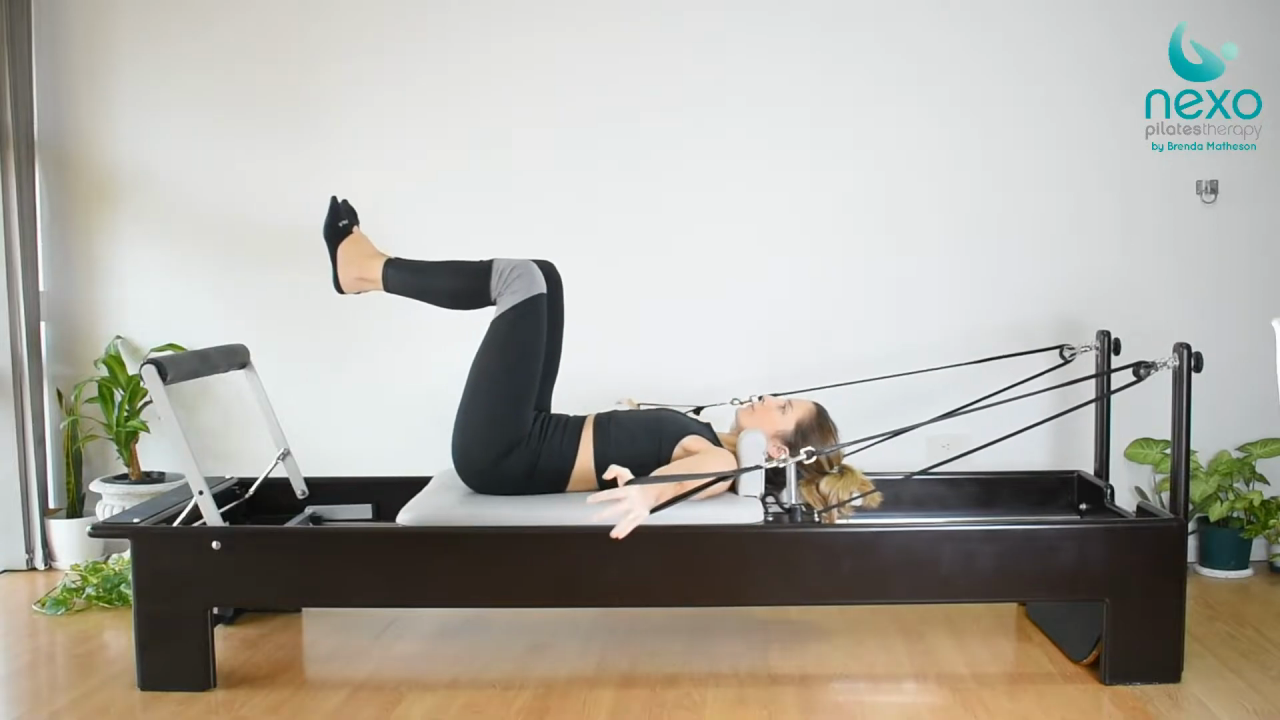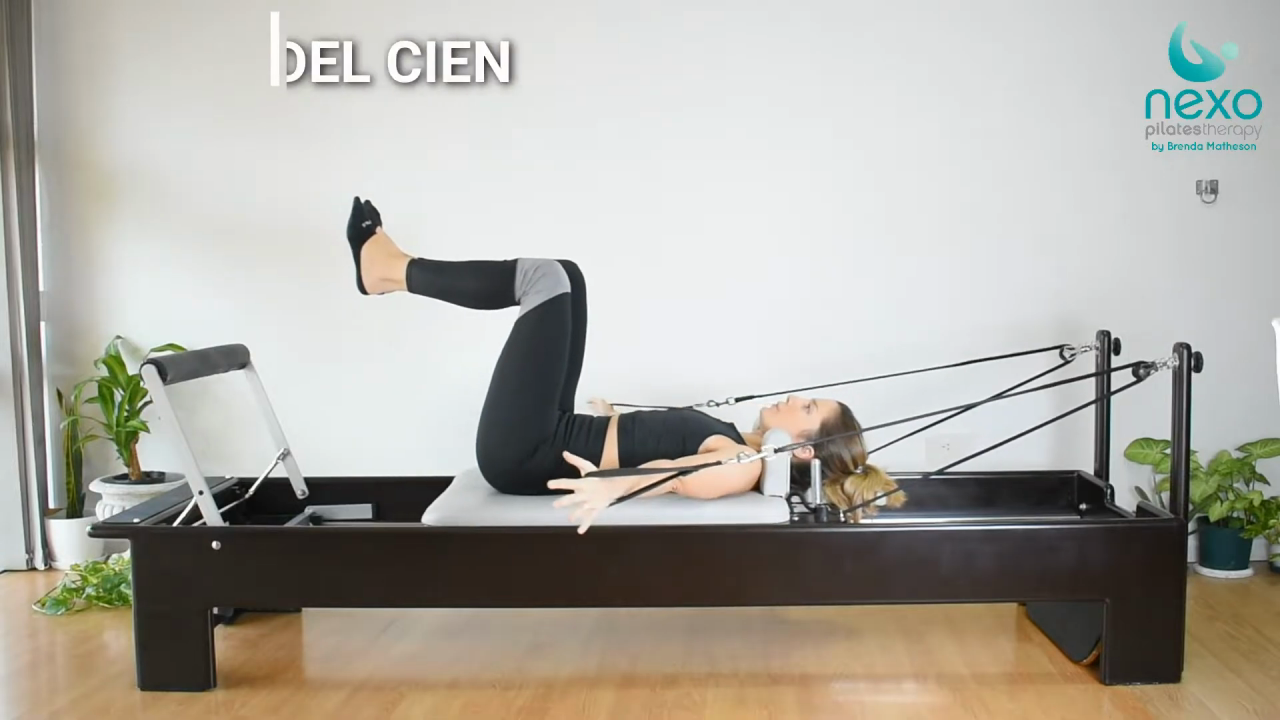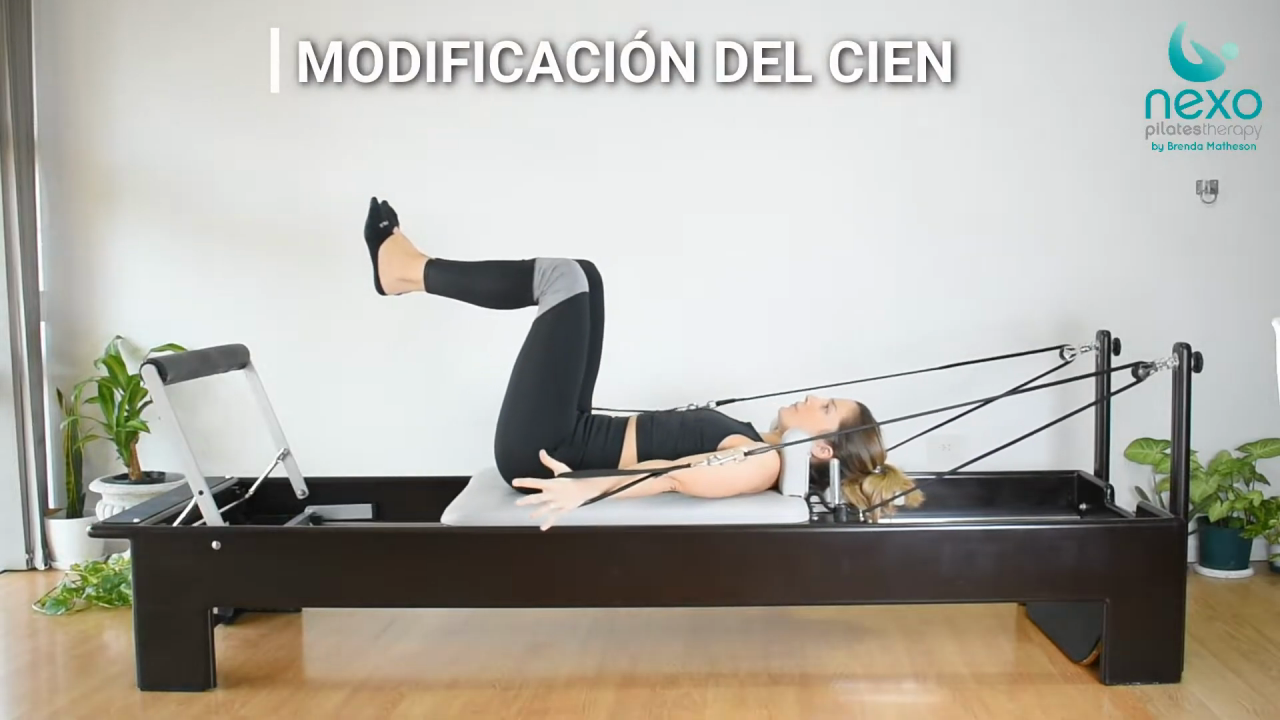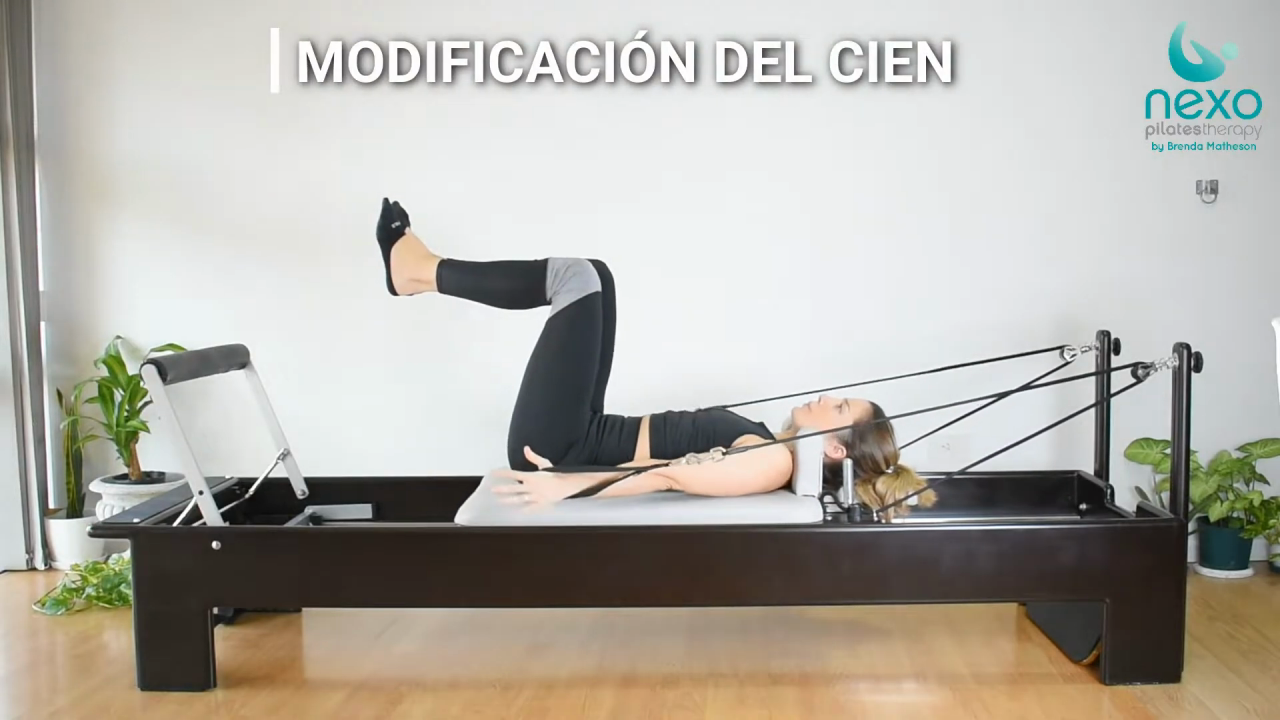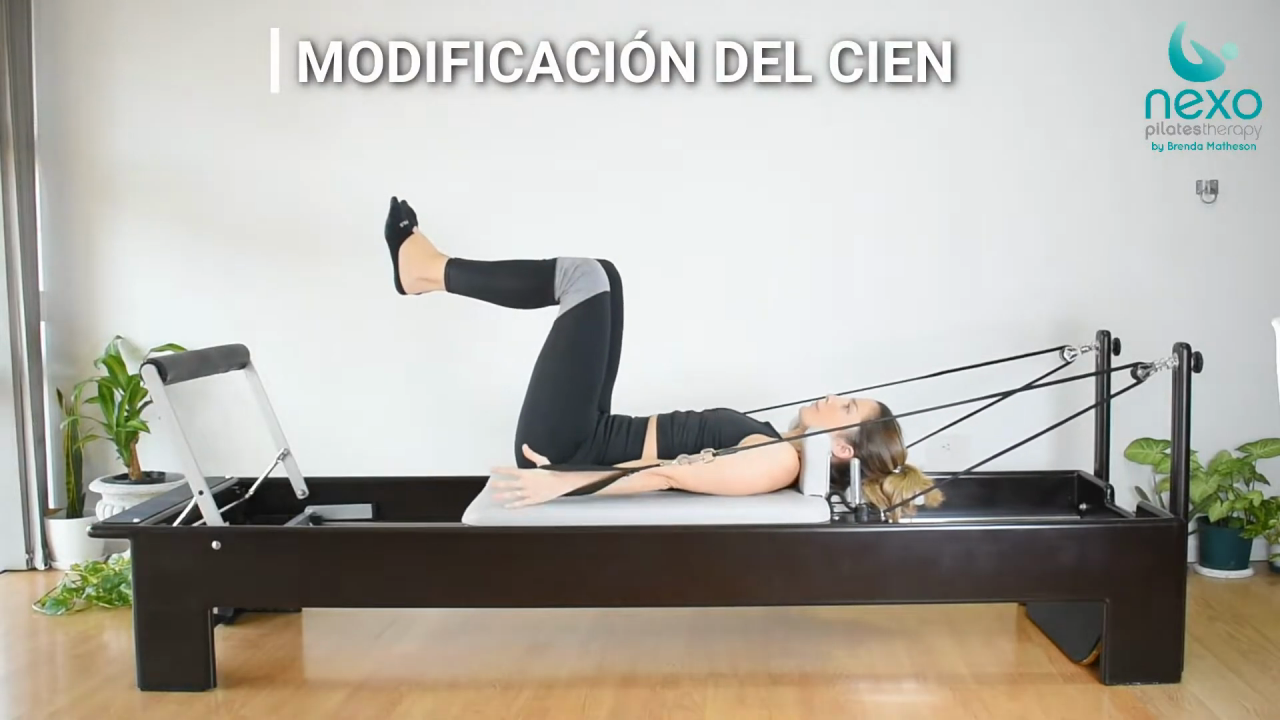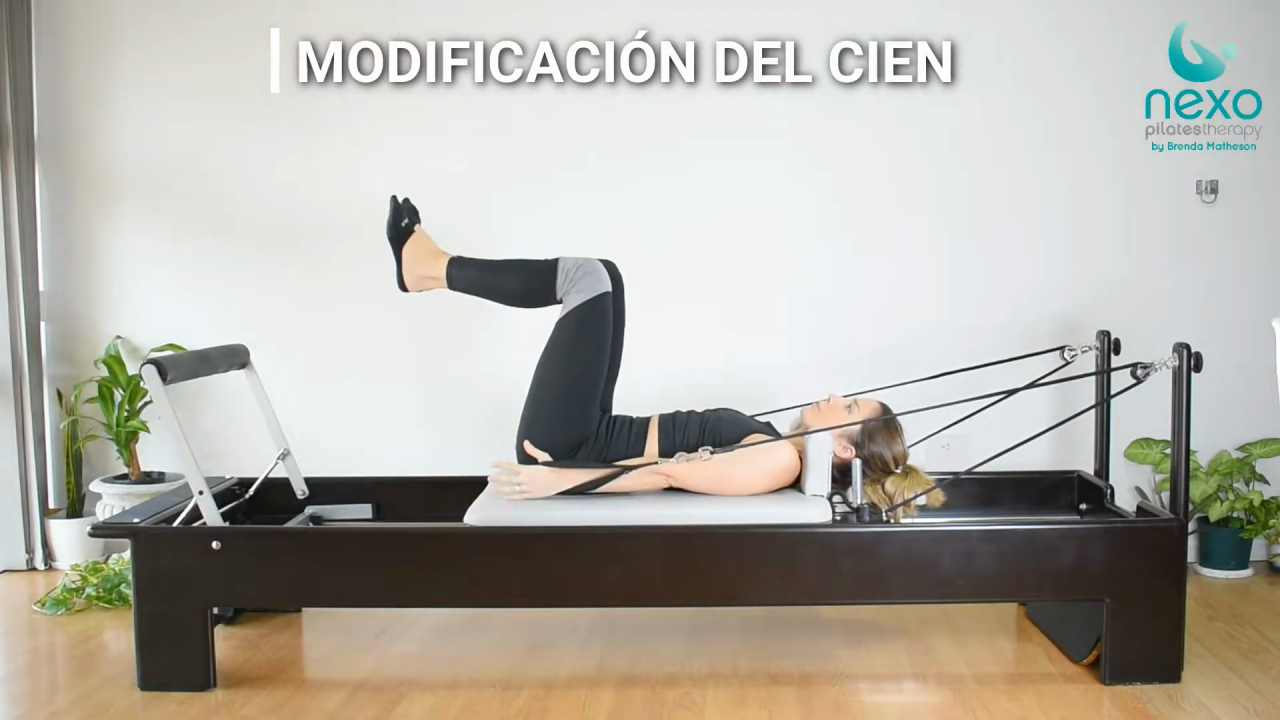
dt=0.3s
person 1, frame 1
left shoulder: (723, 467)
right shoulder: (716, 446)
left elbow: (681, 479)
left wrist: (643, 493)
right wrist: (641, 412)
left hip: (502, 458)
right hip: (532, 440)
left knee: (521, 280)
right knee: (538, 277)
left ankle: (369, 268)
right ankle: (372, 272)
person 1, frame 2
left shoulder: (744, 468)
right shoulder: (739, 445)
left elbow: (674, 474)
left wrist: (610, 487)
right wrist: (613, 409)
left hip: (526, 458)
right hip: (556, 443)
left knee: (546, 279)
right knee: (562, 278)
left ankle: (393, 269)
right ankle: (395, 271)
person 1, frame 3
left shoulder: (761, 464)
right shoulder: (755, 445)
left elbow: (674, 475)
left wrist: (586, 488)
left hip: (543, 454)
right hip: (574, 441)
left knee: (564, 278)
right knee: (577, 277)
left ankle: (412, 270)
right ankle: (413, 273)
person 1, frame 4
left shoulder: (773, 465)
right shoulder: (766, 444)
left elbow: (672, 476)
left wrist: (569, 484)
left hip: (556, 451)
right hip: (580, 445)
left knee: (576, 279)
right knee: (590, 277)
left ankle: (425, 272)
right ankle: (425, 274)
person 1, frame 5
left shoulder: (780, 462)
right shoulder: (773, 445)
left elbow: (670, 475)
left wrist: (562, 482)
left hip: (566, 453)
right hip: (589, 442)
left knee: (585, 279)
right knee: (595, 277)
left ankle: (432, 270)
right ankle: (432, 273)
person 1, frame 6
left shoulder: (781, 463)
right shoulder: (774, 444)
left elbow: (669, 474)
left wrist: (563, 479)
left hip: (567, 452)
right hip: (590, 442)
left knee: (586, 278)
right knee: (599, 276)
left ankle: (434, 269)
right ankle: (433, 269)
